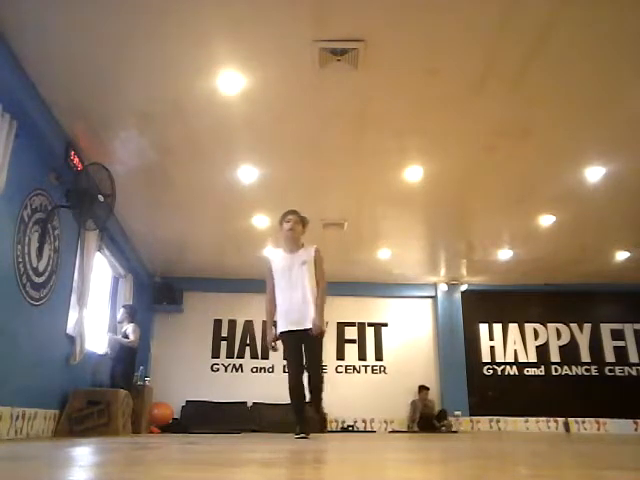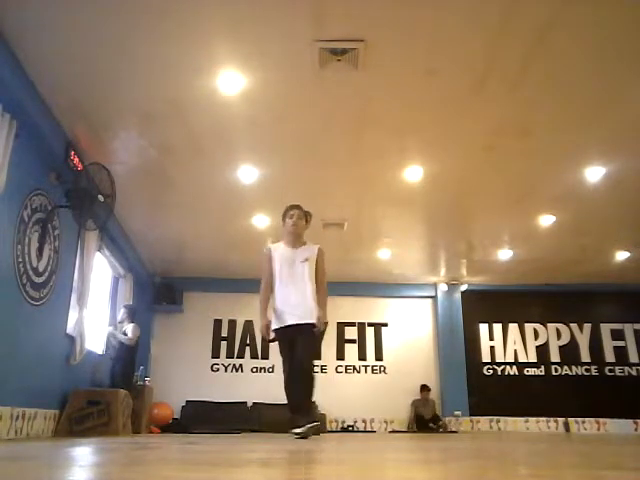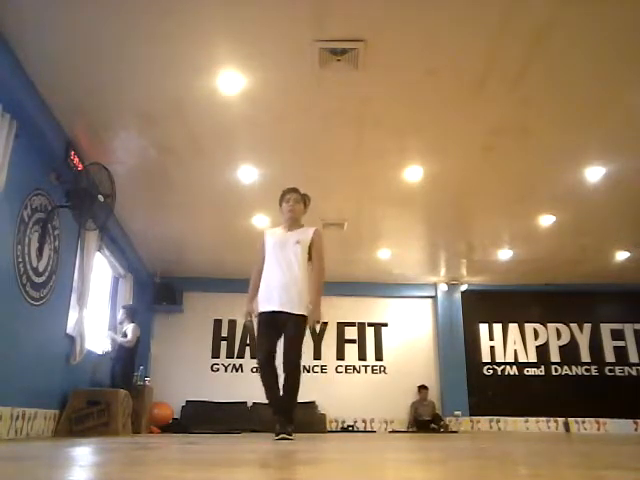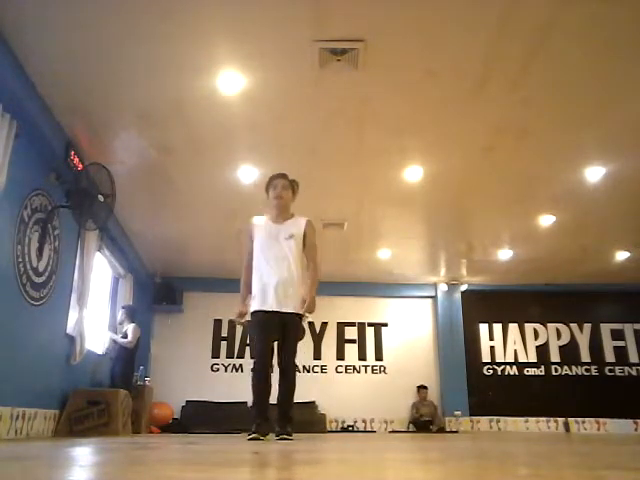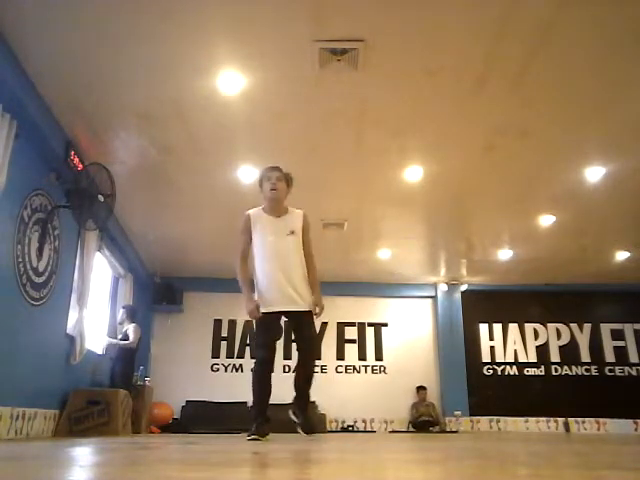
dt=0.5s
person 1, frame 1
left shoulder: (313, 253)
right shoulder: (273, 257)
left elbow: (321, 286)
right elbow: (271, 295)
left wrist: (319, 315)
right wrist: (269, 328)
left hip: (310, 321)
right hip: (287, 324)
left knee: (315, 369)
right knee: (294, 373)
left ankle: (317, 407)
right ankle: (301, 422)
person 1, frame 2
left shoulder: (315, 251)
right shoulder: (272, 251)
left elbow: (321, 285)
right elbow: (266, 285)
left wrist: (323, 312)
right wrist: (263, 315)
left hip: (308, 317)
right hip: (282, 320)
left knee: (304, 363)
right knee: (290, 370)
left ankle: (305, 416)
right ankle: (299, 417)
person 1, frame 3
left shoulder: (312, 234)
right shoulder: (268, 235)
left elbow: (318, 270)
right elbow: (259, 270)
left wrist: (316, 304)
right wrist: (250, 301)
left hip: (297, 306)
right hip: (268, 305)
left knee: (291, 362)
right knee: (264, 358)
left ankle: (286, 420)
right ankle: (280, 413)
person 1, frame 4
left shoulder: (304, 225)
right shoulder: (256, 226)
left elbow: (311, 262)
right elbow: (248, 266)
left wrist: (311, 293)
right wrist: (243, 301)
left hip: (293, 303)
right hip: (261, 302)
left knee: (287, 362)
right knee: (261, 359)
left ankle: (284, 422)
right ankle: (260, 422)
person 1, frame 5
left shoulder: (300, 218)
right shoulder: (250, 218)
left elbow: (309, 258)
right elbow: (242, 261)
left wrist: (316, 293)
right wrist: (249, 297)
left hip: (299, 299)
right hip: (267, 301)
left knee: (309, 351)
right knee: (263, 359)
left ankle: (300, 406)
right ankle: (259, 422)
